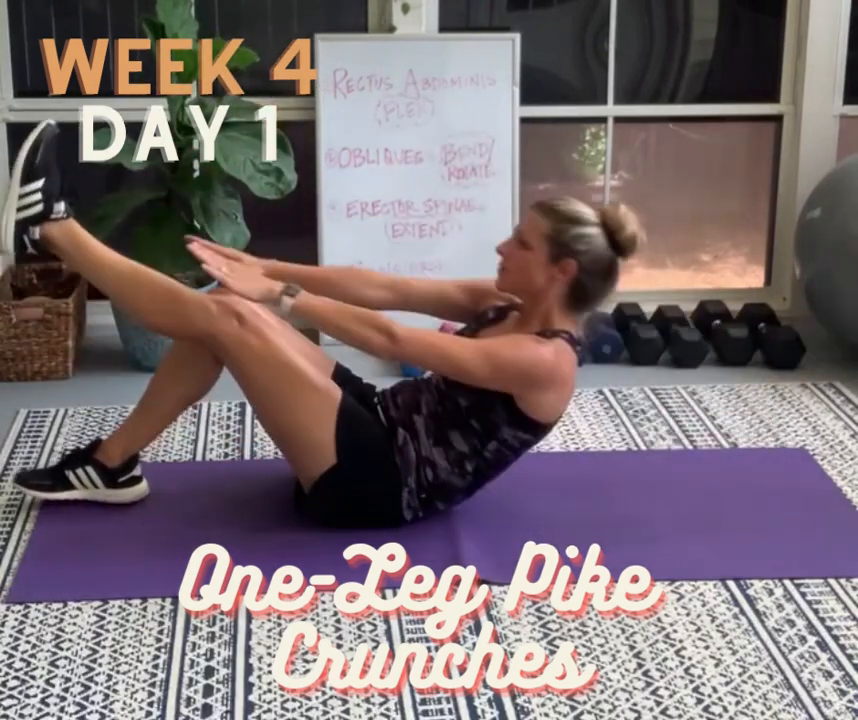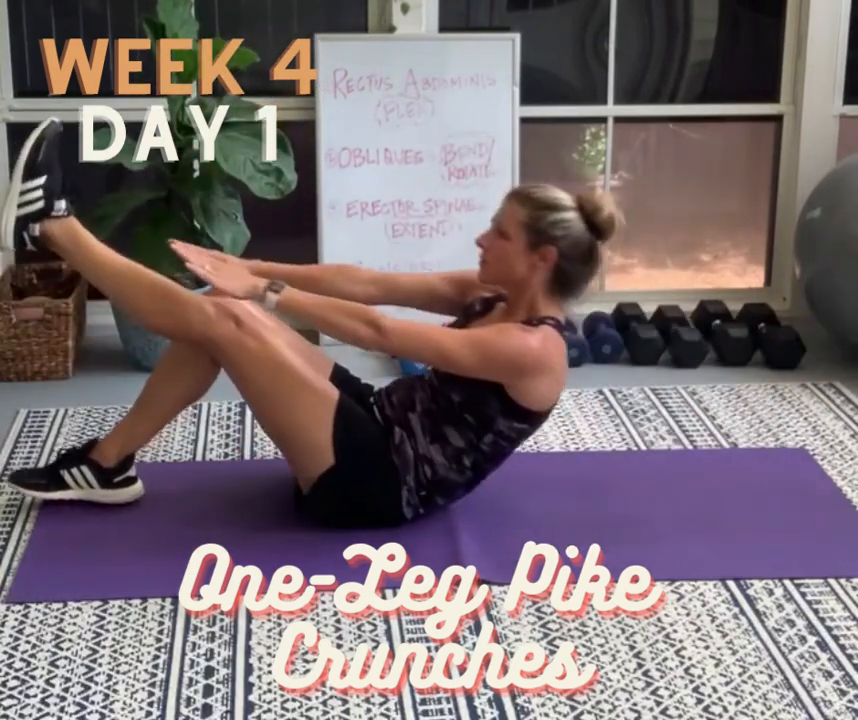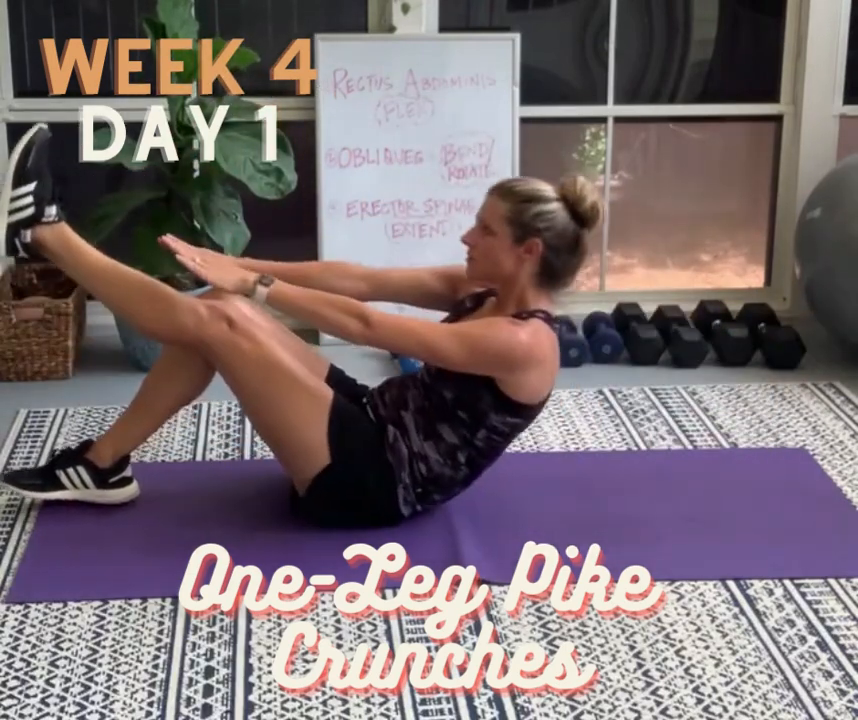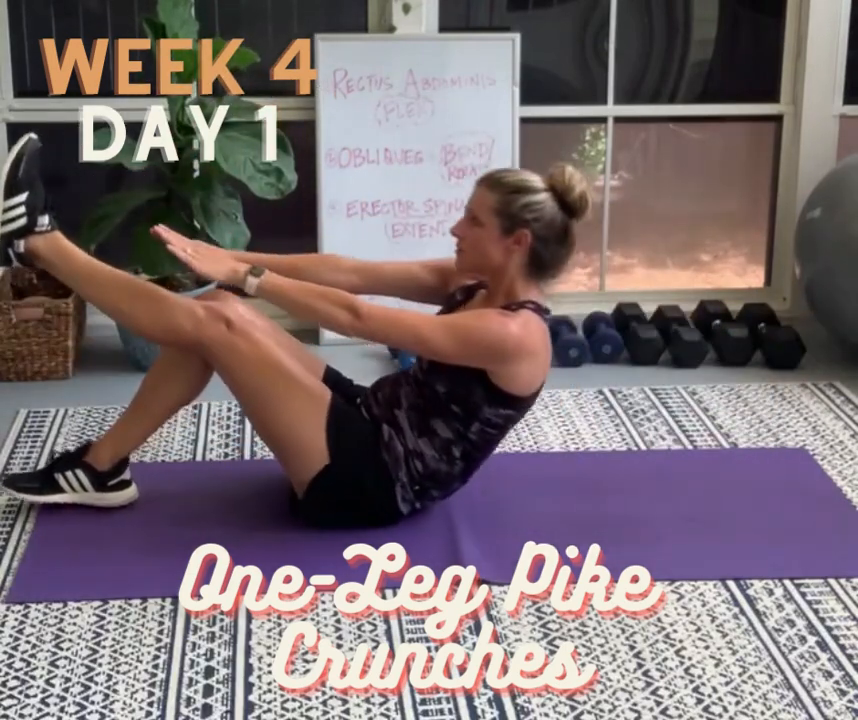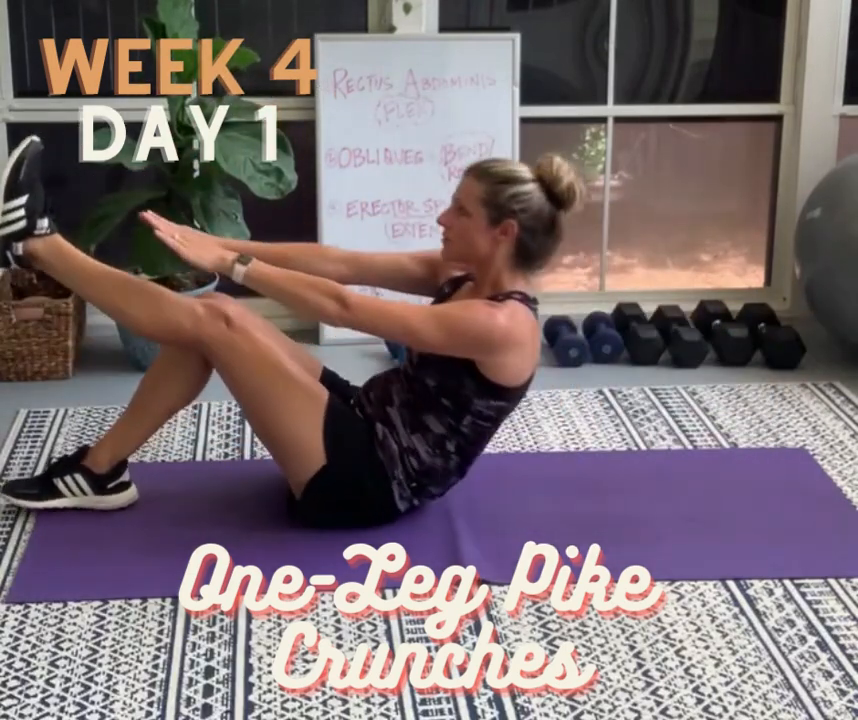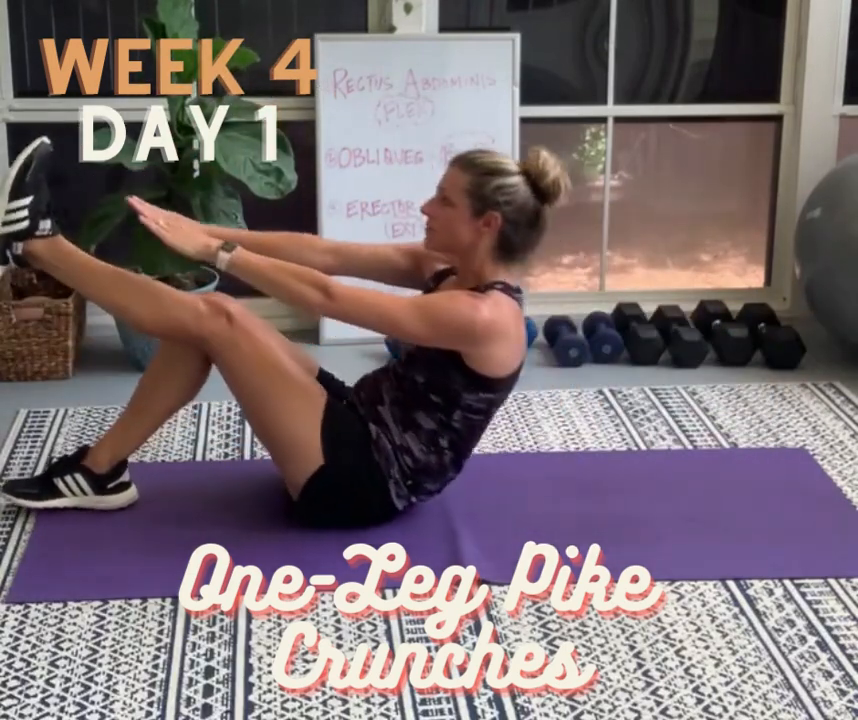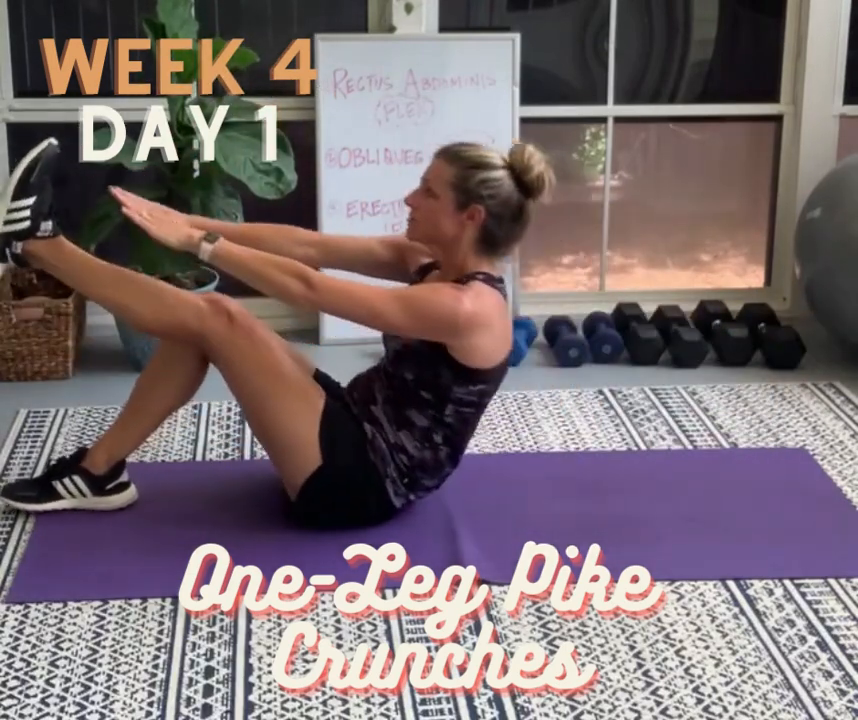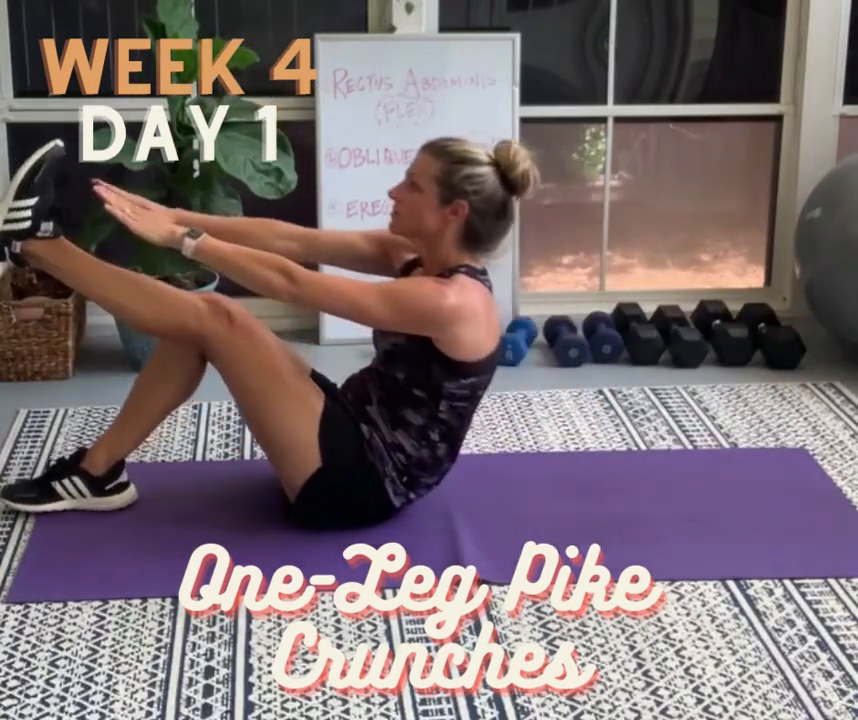
dt=0.1s
person 1, frame 1
left shoulder: (546, 361)
right shoulder: (508, 306)
left elbow: (390, 340)
right elbow: (384, 286)
left wrist: (278, 295)
right wrist: (265, 268)
left hip: (377, 480)
right hip: (382, 429)
left knee: (223, 317)
right knee: (226, 310)
left ankle: (54, 227)
right ankle: (110, 466)
person 1, frame 2
left shoulder: (534, 351)
right shoulder: (495, 298)
left elbow: (378, 333)
right elbow: (370, 284)
left wrist: (265, 292)
right wrist: (253, 269)
left hip: (376, 481)
right hip: (375, 425)
left knee: (222, 320)
right knee: (220, 312)
left ankle: (55, 226)
right ankle: (106, 466)
person 1, frame 3
left shoulder: (523, 342)
right shoulder: (484, 290)
left elbow: (366, 326)
right elbow: (362, 279)
left wrist: (253, 283)
right wrist: (240, 265)
left hip: (373, 482)
right hip: (372, 428)
left knee: (215, 323)
right knee: (217, 309)
right ankle: (100, 465)
person 1, frame 4
left shoulder: (514, 335)
right shoulder: (476, 284)
left elbow: (357, 318)
right elbow: (353, 273)
left wrist: (247, 276)
right wrist: (236, 260)
left hip: (371, 481)
right hip: (367, 426)
left knee: (212, 324)
right knee: (215, 310)
right ankle: (99, 468)
person 1, frame 5
left shoulder: (500, 324)
right shoulder: (466, 275)
left elbow: (342, 306)
right elbow: (342, 262)
left wrist: (230, 262)
right wrist: (224, 245)
left hip: (369, 482)
right hip: (365, 430)
left knee: (214, 321)
right knee: (208, 315)
right ankle: (99, 473)
person 1, frame 6
left shoulder: (485, 317)
right shoulder: (450, 268)
left elbow: (327, 297)
right elbow: (327, 254)
left wrist: (217, 251)
right wrist: (211, 232)
left hip: (365, 481)
right hip: (358, 429)
left knee: (215, 319)
right knee: (207, 312)
right ankle: (99, 472)
person 1, frame 7
left shoulder: (466, 308)
right shoulder: (434, 260)
left elbow: (308, 287)
right elbow: (310, 245)
left wrist: (198, 242)
right wrist: (191, 222)
left hip: (361, 482)
right hip: (357, 433)
left knee: (214, 318)
right knee: (202, 317)
right ankle: (96, 473)
person 1, frame 8
left shoulder: (451, 302)
right shoulder: (421, 256)
left elbow: (292, 283)
right elbow: (295, 240)
left wrist: (181, 239)
right wrist: (176, 216)
left hip: (361, 481)
right hip: (352, 431)
left knee: (215, 318)
right knee: (200, 318)
right ankle: (96, 474)
